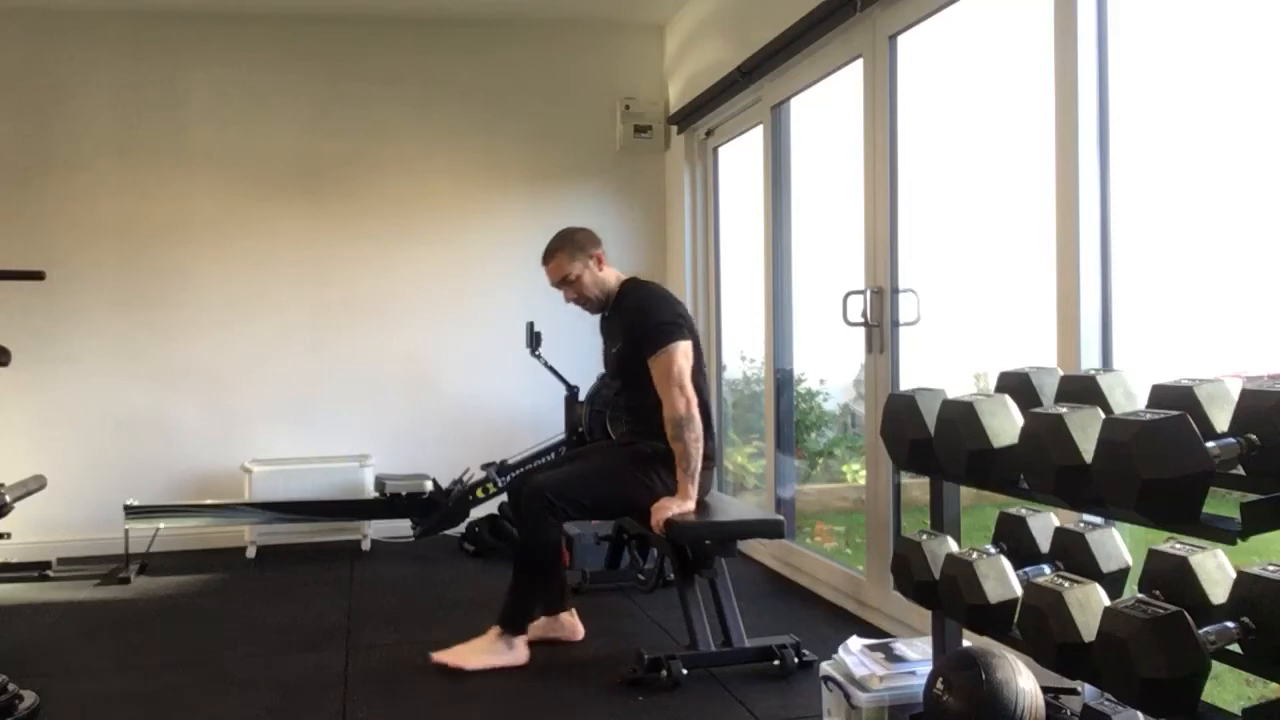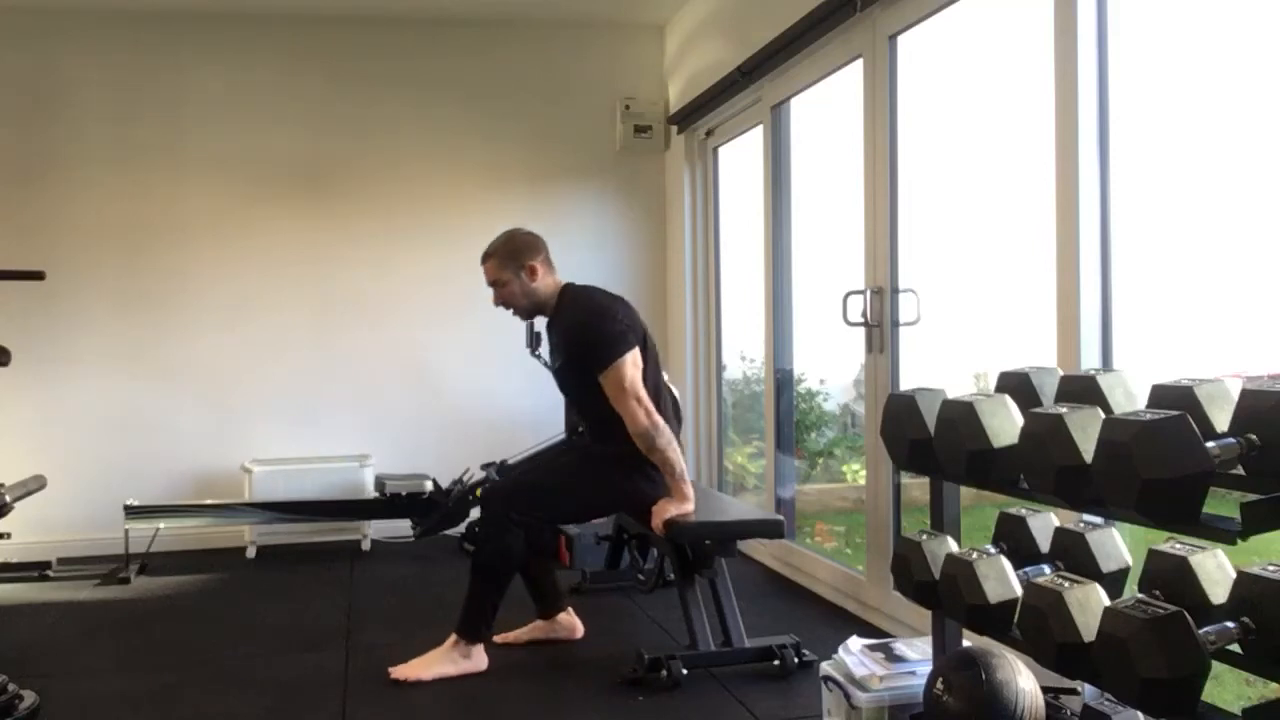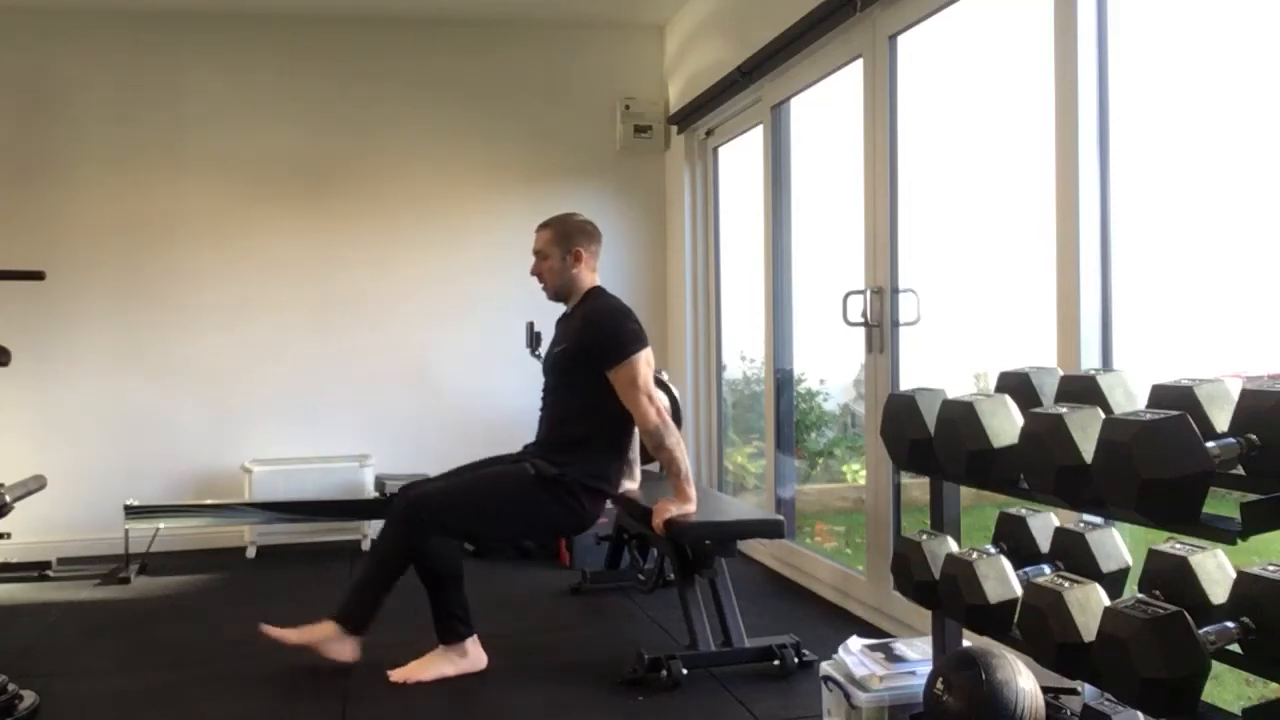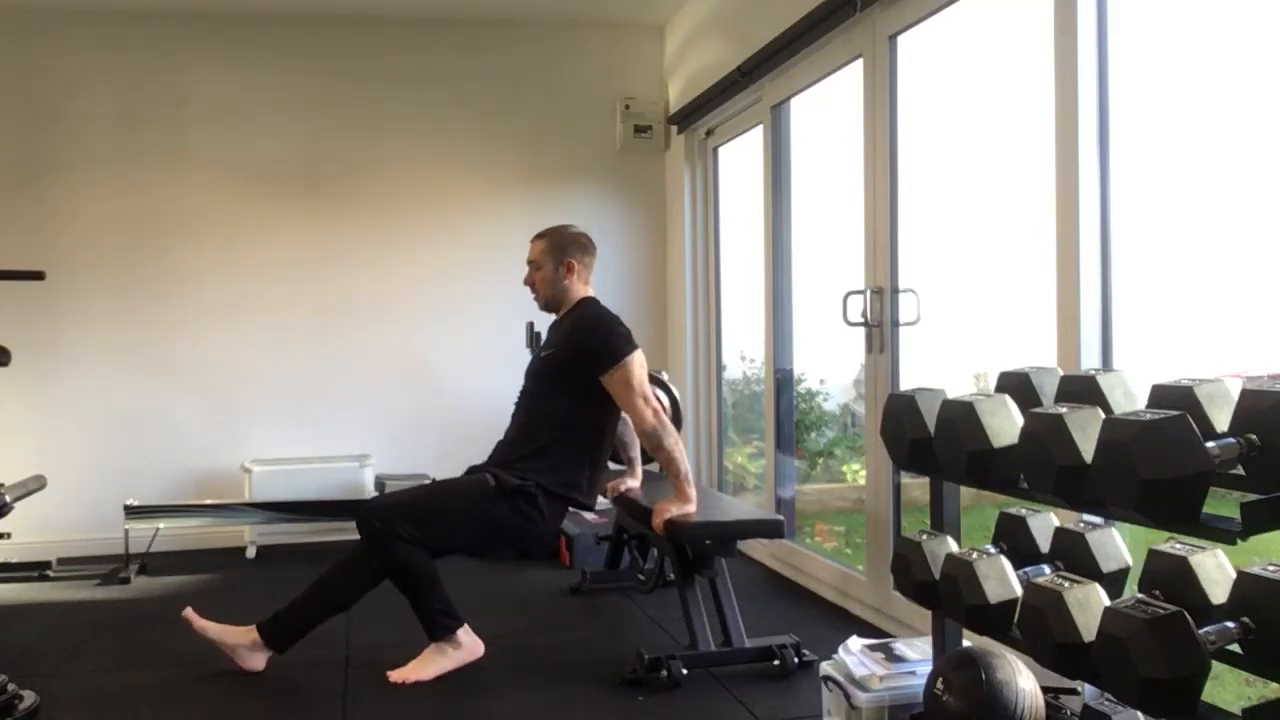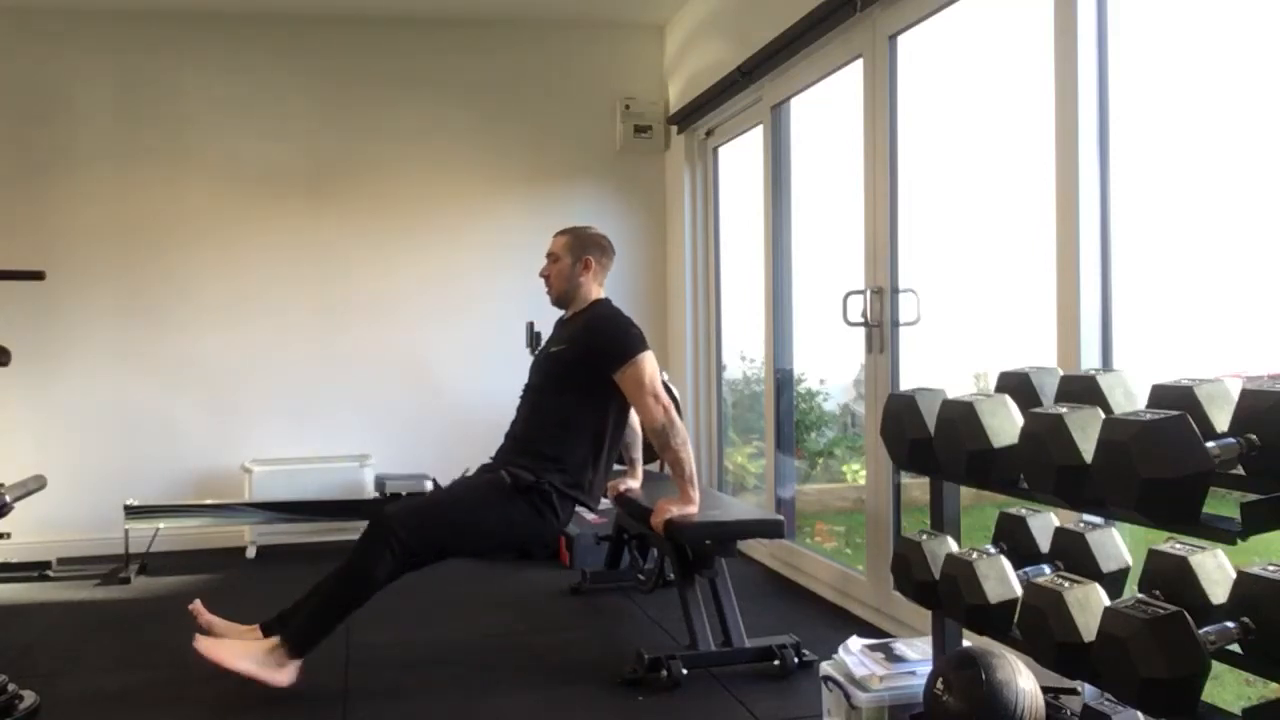
dt=0.5s
person 1, frame 1
left shoulder: (651, 308)
right shoulder: (613, 313)
left elbow: (682, 401)
left wrist: (685, 493)
left hip: (663, 461)
right hip: (637, 446)
left knee: (542, 497)
right knee: (525, 490)
left ankle: (510, 639)
right ankle: (557, 616)
person 1, frame 2
left shoulder: (591, 317)
right shoulder: (562, 319)
left elbow: (638, 409)
left wrist: (681, 494)
left hip: (634, 467)
right hip: (606, 451)
left knee: (506, 503)
right knee: (508, 499)
left ankle: (467, 648)
right ankle: (557, 618)
person 1, frame 3
left shoulder: (608, 320)
right shoulder: (574, 320)
left elbow: (648, 409)
right elbow: (617, 407)
left wrist: (683, 496)
right wrist: (627, 474)
left hip: (564, 490)
right hip: (543, 466)
left knee: (423, 510)
right knee: (410, 503)
left ankle: (458, 647)
right ankle: (345, 630)
person 1, frame 4
left shoulder: (596, 329)
right shoulder: (567, 327)
left elbow: (645, 410)
right elbow: (618, 409)
left wrist: (683, 497)
right wrist: (631, 474)
left hip: (528, 499)
right hip: (509, 486)
left knee: (381, 518)
right knee: (384, 539)
left ankle: (453, 639)
right ankle: (262, 640)
person 1, frame 5
left shoulder: (608, 328)
right shoulder: (572, 325)
left elbow: (656, 410)
right elbow: (622, 406)
left wrist: (686, 496)
right wrist: (632, 474)
left hip: (534, 499)
right hip: (511, 485)
left knee: (391, 527)
right knee: (394, 543)
left ankle: (284, 652)
right ankle: (268, 635)
